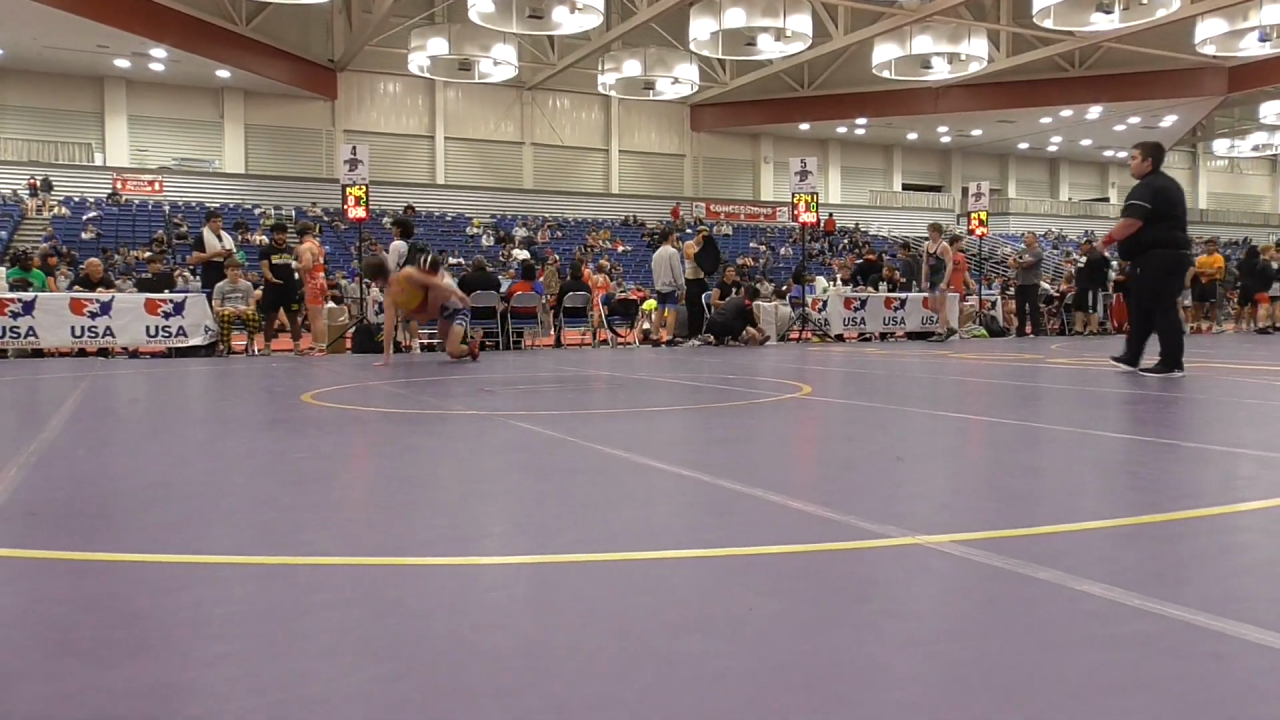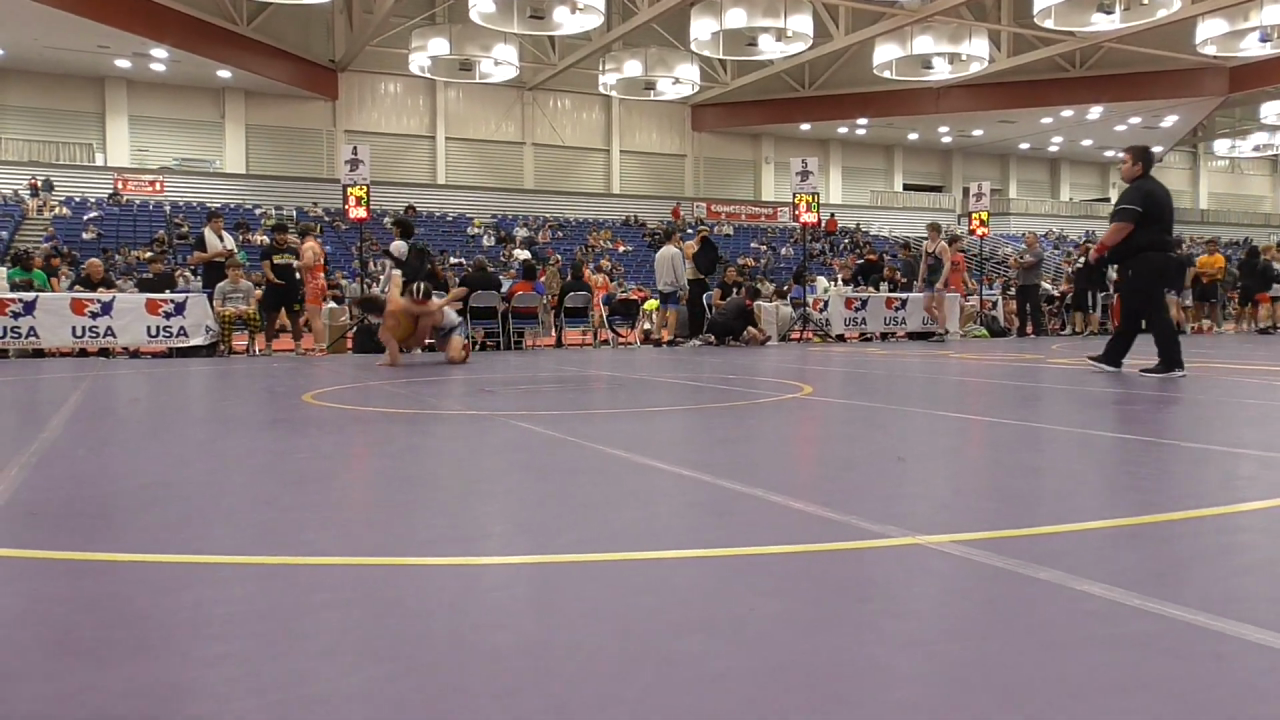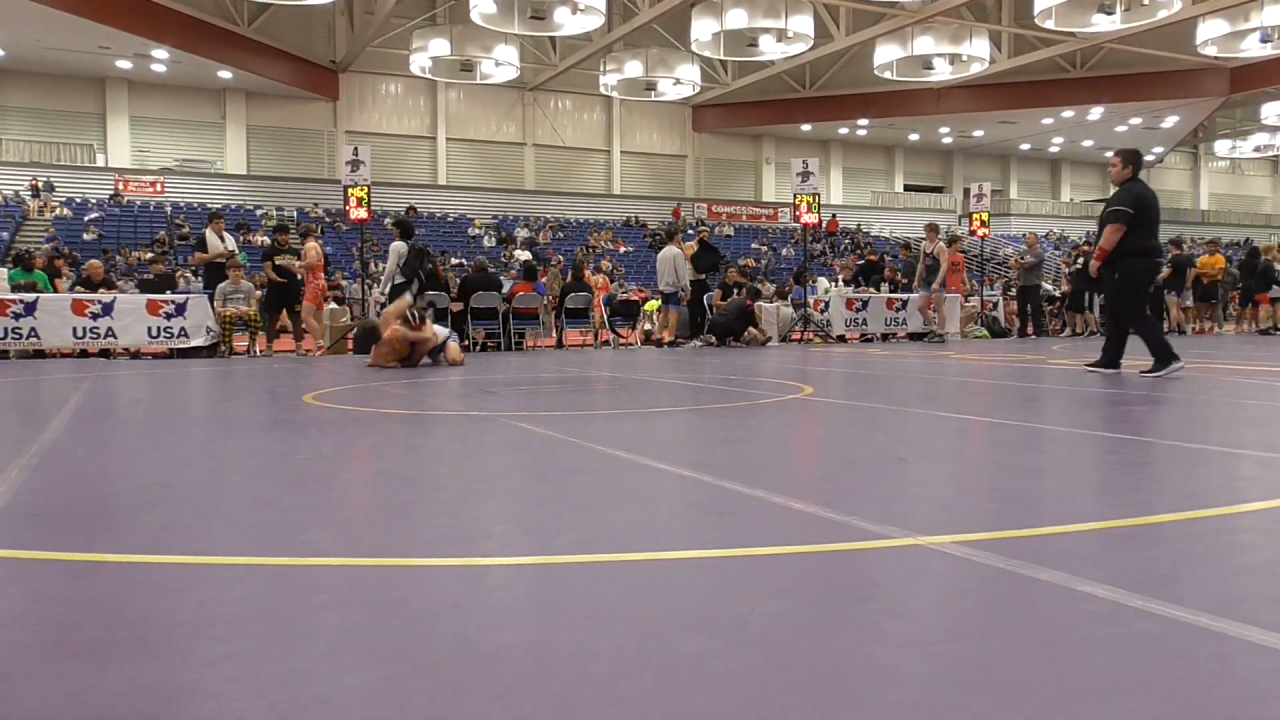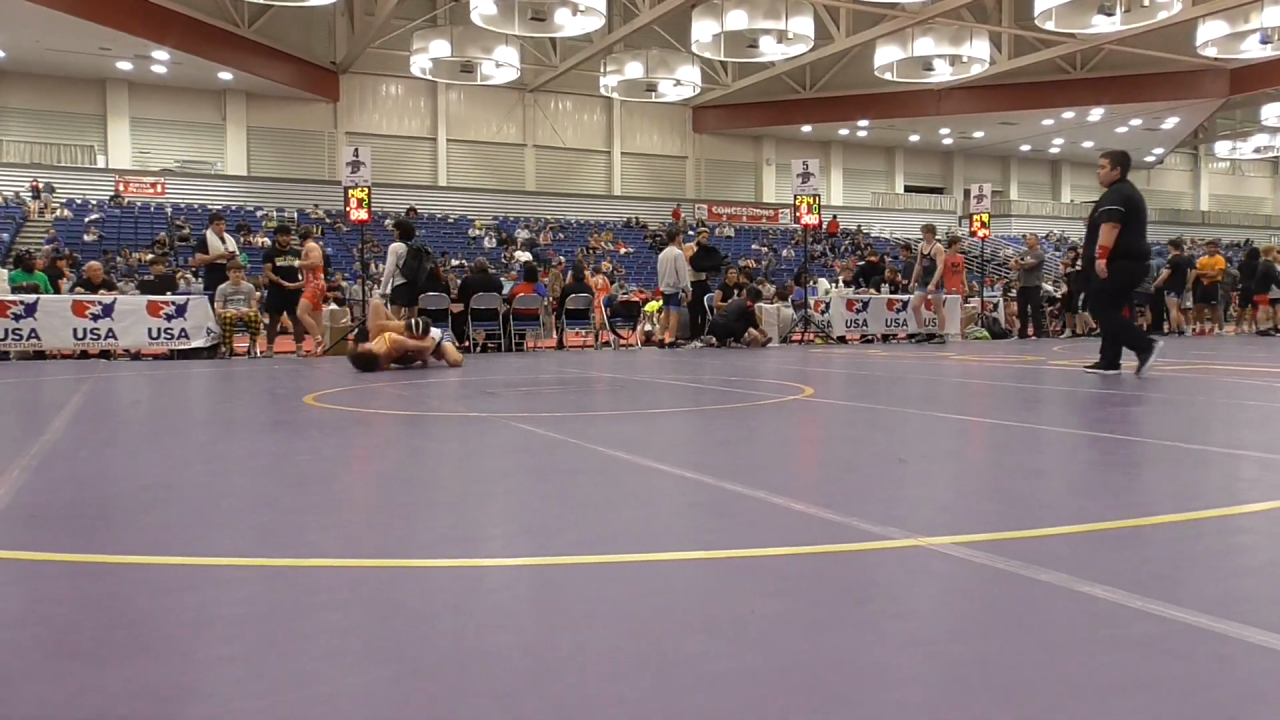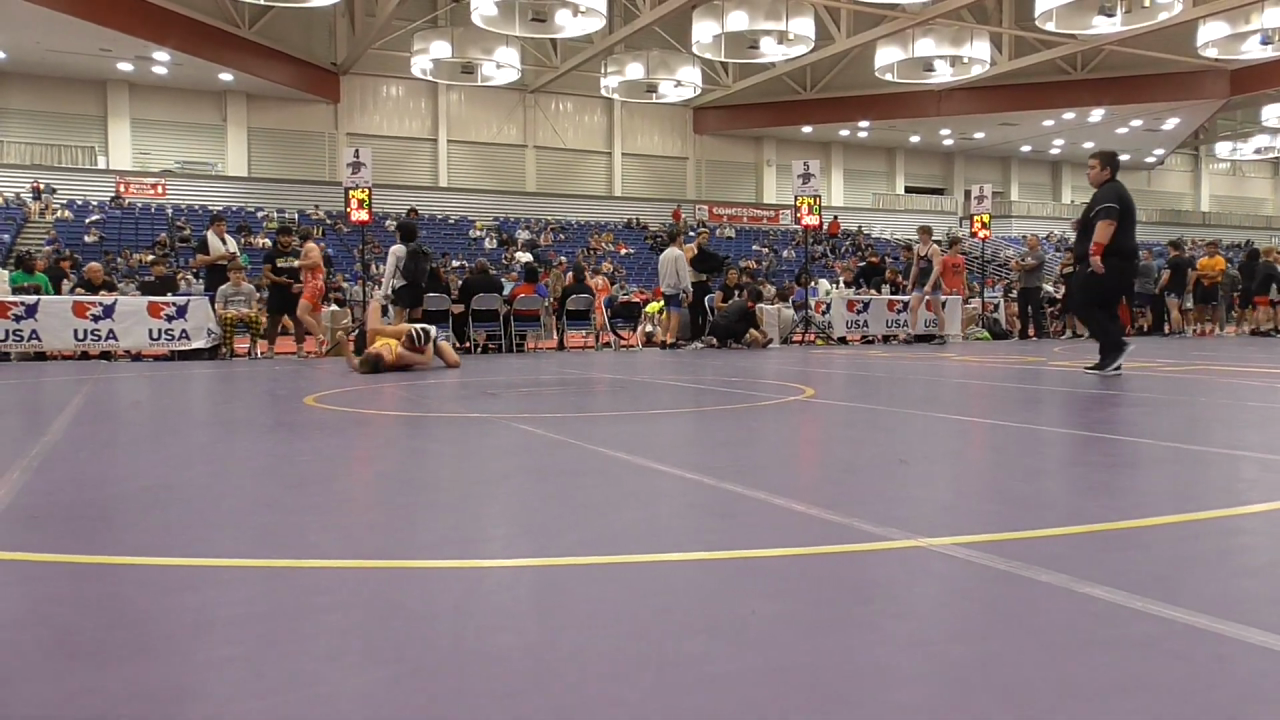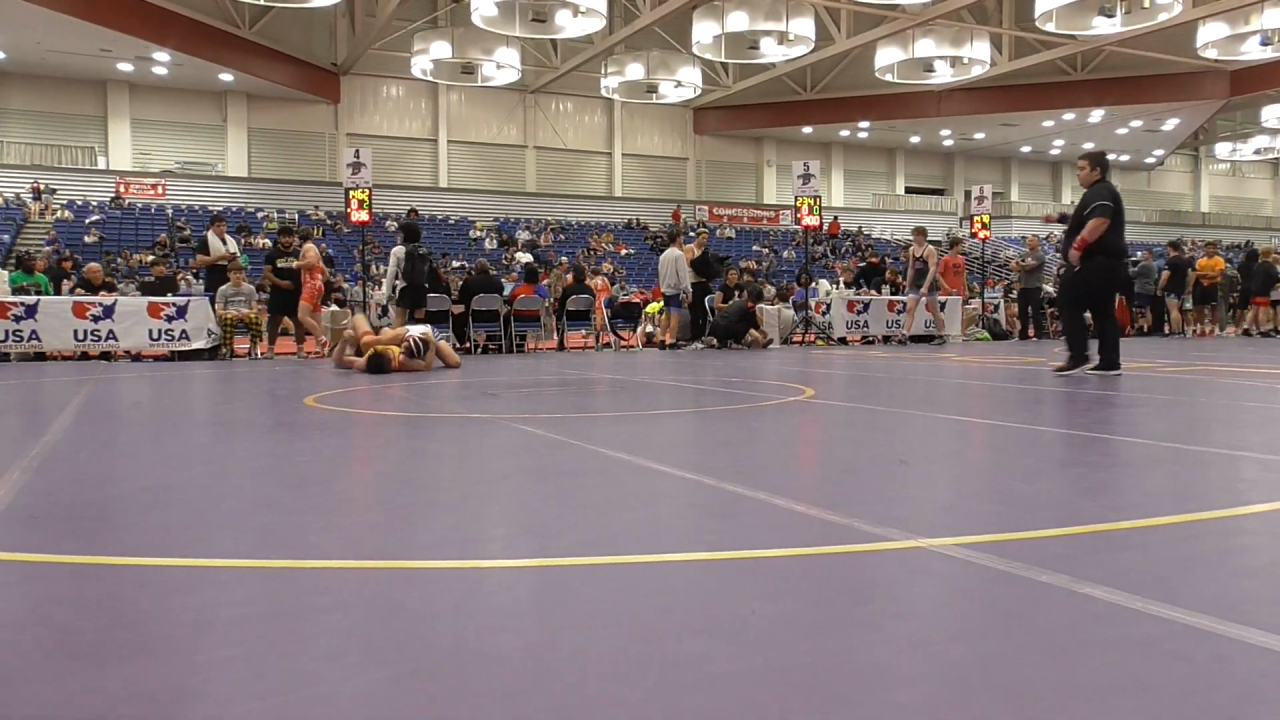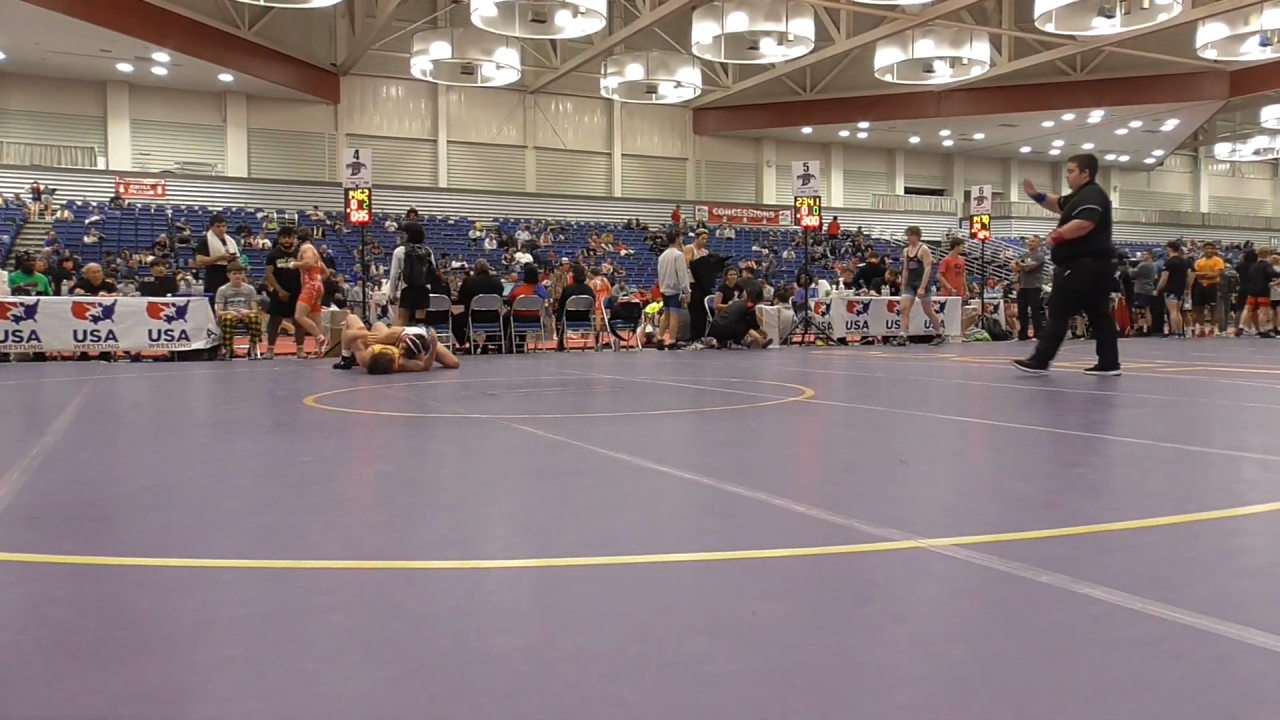
dt=0.1s
person 1, frame 1
left shoulder: (1146, 188)
right shoulder: (1171, 185)
left elbow: (1131, 222)
left wrist: (1107, 240)
left hip: (1155, 257)
right hip: (1175, 254)
left knee: (1162, 309)
right knee: (1141, 309)
left ankle: (1172, 363)
right ankle: (1130, 357)
person 1, frame 2
left shoulder: (1136, 192)
right shoulder: (1157, 189)
left elbow: (1122, 227)
left wrist: (1098, 249)
left hip: (1143, 260)
right hip: (1159, 257)
left knee: (1153, 311)
right knee: (1131, 310)
left ankle: (1172, 363)
right ankle: (1111, 357)
person 1, frame 3
left shoulder: (1126, 194)
right shoulder: (1144, 192)
left elbow: (1115, 228)
left wrist: (1097, 257)
left hip: (1130, 263)
right hip: (1143, 261)
left knee: (1133, 314)
right knee: (1117, 313)
left ankle: (1167, 358)
right ankle: (1109, 360)
person 1, frame 4
left shoulder: (1116, 194)
right shoulder: (1129, 193)
left elbow: (1110, 226)
left wrist: (1100, 256)
left hip: (1117, 265)
right hip: (1132, 263)
left knee: (1103, 311)
right knee: (1111, 311)
left ankle: (1147, 346)
right ankle: (1109, 361)
person 1, frame 5
left shoulder: (1108, 193)
right shoulder: (1117, 192)
left elbow: (1106, 224)
left wrist: (1095, 252)
left hip: (1107, 263)
right hip: (1119, 262)
left knee: (1083, 307)
right knee: (1107, 311)
left ankle: (1116, 347)
right ankle: (1110, 361)
person 1, frame 6
left shoulder: (1102, 192)
right shoulder: (1097, 192)
left elbow: (1099, 222)
right elbow: (1083, 219)
left wrist: (1077, 246)
right wrist: (1060, 219)
left hip: (1096, 263)
right hip: (1108, 263)
left knee: (1069, 308)
right knee: (1104, 313)
left ankle: (1079, 358)
right ankle: (1109, 362)
person 1, frame 7
left shoulder: (1091, 195)
right shoulder: (1081, 195)
left elbow: (1082, 224)
right elbow: (1058, 203)
left wrist: (1055, 236)
right wrist: (1036, 194)
left hip: (1083, 265)
right hip: (1095, 265)
left knee: (1058, 312)
right knee: (1099, 314)
left ankle: (1040, 360)
right ankle: (1109, 363)
